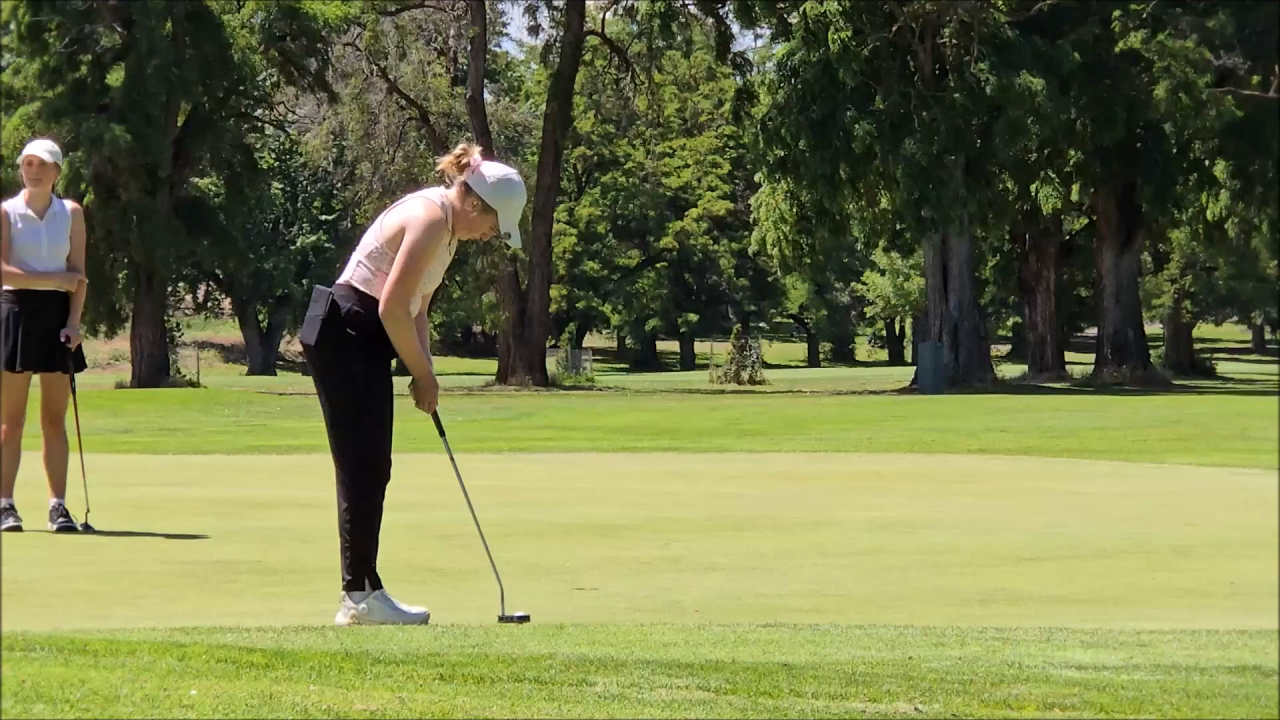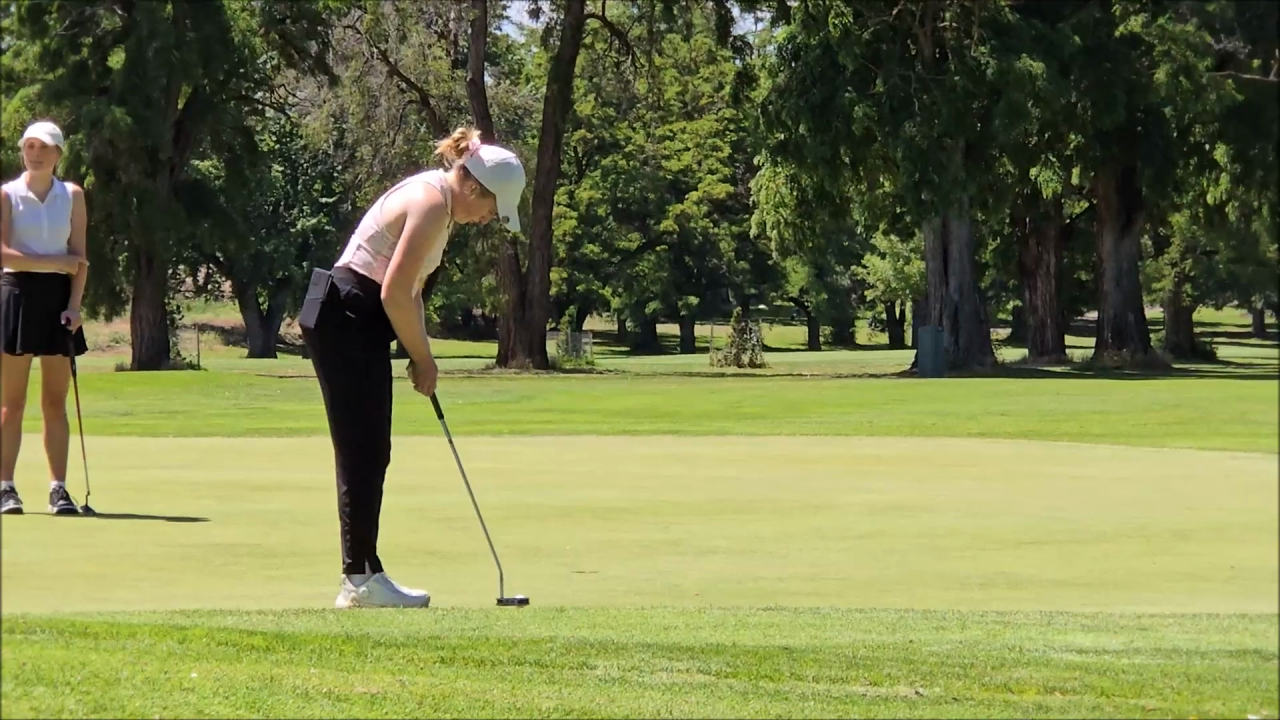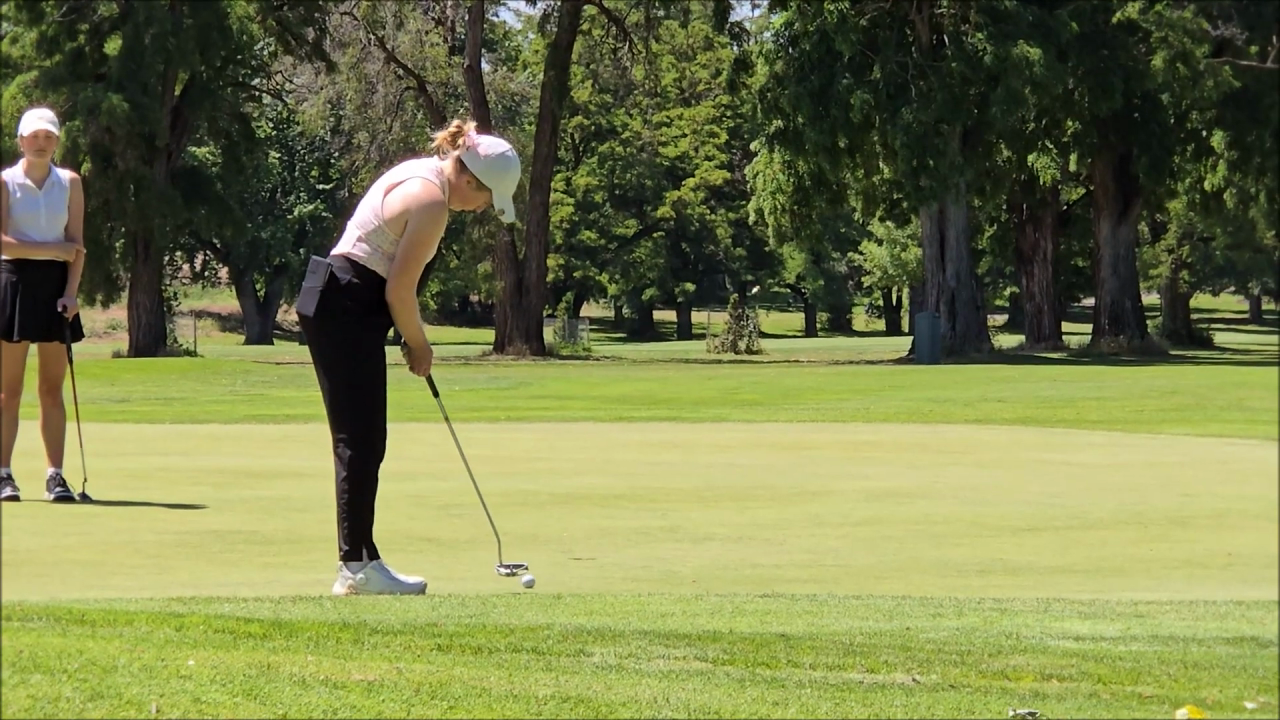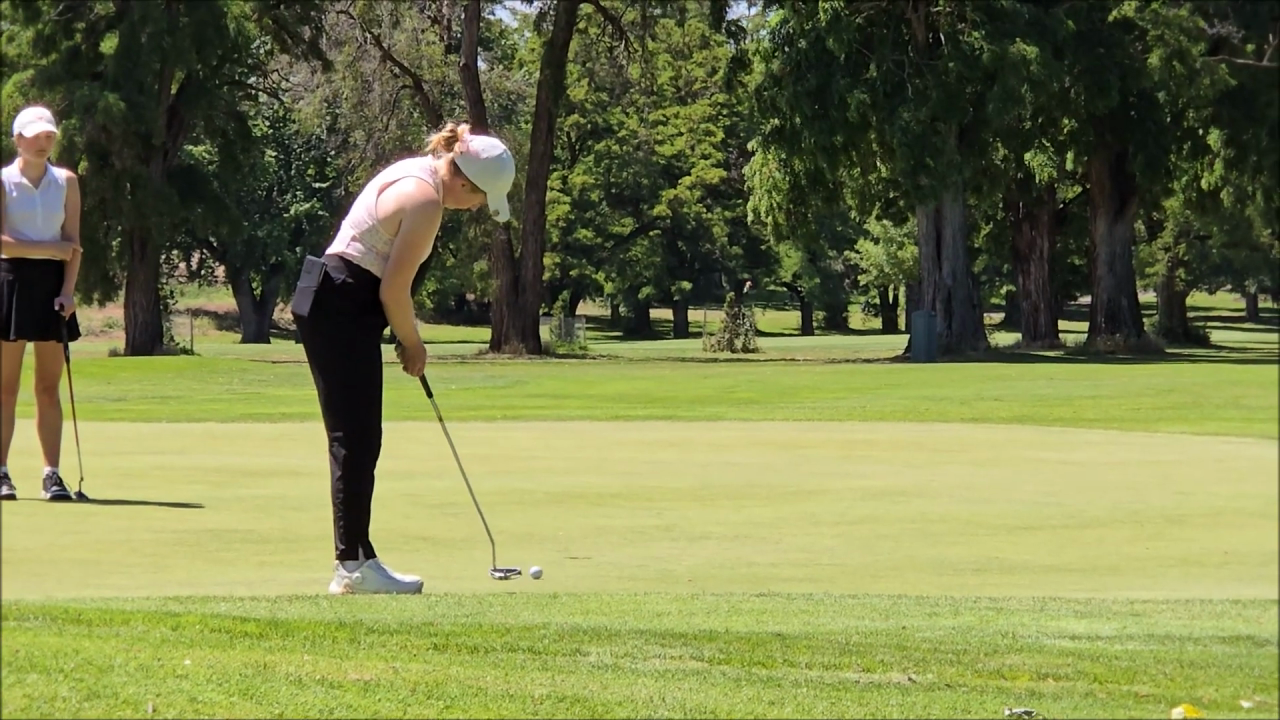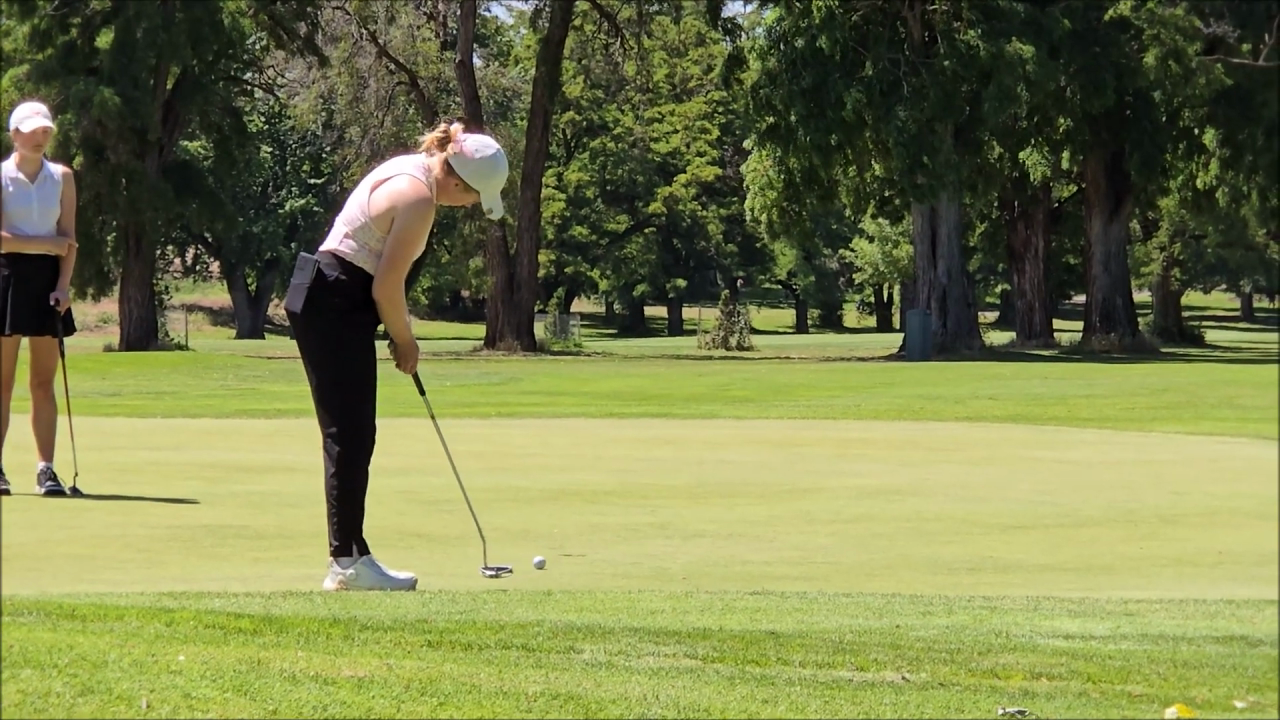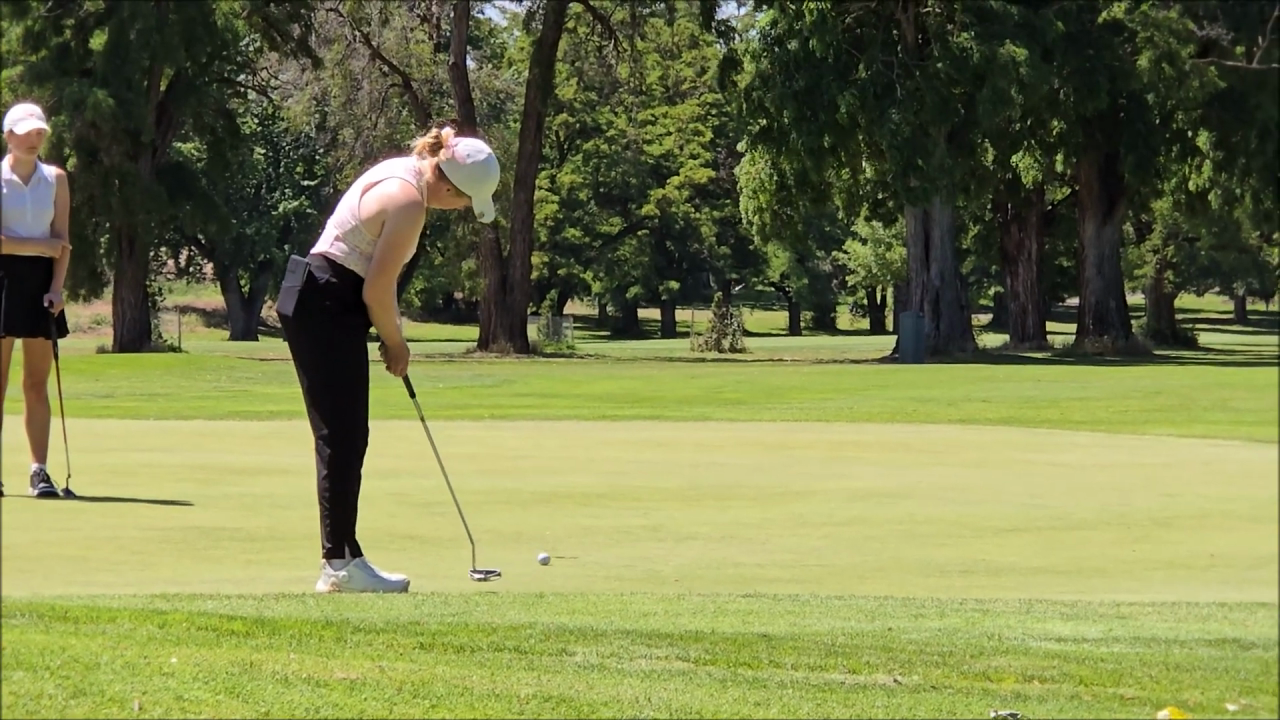
dt=0.4s
person 1, frame 1
left shoulder: (446, 226)
right shoulder: (430, 218)
left elbow: (415, 306)
right elbow: (392, 309)
left wrist: (424, 368)
right wrist: (422, 374)
left hip: (362, 341)
right hip: (346, 337)
left knee: (369, 471)
right knee: (363, 471)
left ankle: (360, 593)
right ankle: (361, 597)
person 1, frame 2
left shoulder: (439, 201)
right shoulder: (430, 203)
left elbow: (409, 287)
right elbow: (395, 294)
left wrist: (420, 351)
right wrist: (422, 357)
left hip: (359, 322)
right hip: (345, 320)
left knee: (368, 454)
right knee: (363, 453)
left ankle: (360, 576)
right ankle: (361, 578)
person 1, frame 3
left shoulder: (424, 173)
right shoulder: (431, 199)
right elbow: (399, 291)
left wrist: (412, 337)
right wrist: (419, 344)
left hip: (341, 305)
right hip: (344, 309)
left knee: (361, 440)
right knee: (361, 441)
left ankle: (357, 562)
right ankle: (358, 566)
person 1, frame 4
left shoulder: (418, 171)
right shoulder: (425, 199)
right elbow: (393, 290)
left wrist: (405, 335)
right wrist: (412, 343)
left hip: (334, 303)
right hip: (341, 309)
left knee: (356, 440)
right knee: (357, 440)
left ankle: (353, 561)
right ankle: (354, 565)
person 1, frame 5
left shoulder: (412, 168)
right shoulder: (418, 198)
right elbow: (386, 287)
left wrist: (398, 333)
right wrist: (405, 341)
left hip: (326, 300)
right hip: (334, 306)
left knee: (350, 436)
right knee: (351, 437)
left ankle: (348, 557)
right ankle: (348, 562)
person 1, frame 6
left shoulder: (403, 171)
right shoulder: (408, 201)
right elbow: (376, 291)
left wrist: (389, 334)
right wrist: (395, 343)
left hip: (318, 303)
right hip: (326, 309)
left knee: (343, 437)
right knee: (343, 438)
left ankle: (341, 560)
right ankle: (340, 564)
person 2, frame 1
left shoulder: (72, 212)
left elbow: (78, 274)
left wrist: (74, 321)
right wrist: (55, 278)
left hip: (57, 314)
left knee: (55, 419)
left ankle: (58, 507)
person 2, frame 2
left shoulder: (73, 195)
left elbow: (79, 257)
left wrist: (75, 304)
right wrist: (56, 262)
left hip: (58, 296)
left knee: (56, 402)
left ankle: (58, 489)
person 2, frame 3
left shoulder: (70, 182)
left elbow: (76, 244)
left wrist: (71, 291)
right wrist: (52, 249)
left hip: (55, 283)
left knee: (52, 389)
left ankle: (55, 476)
person 2, frame 4
left shoulder: (66, 181)
left elbow: (72, 242)
left wrist: (68, 290)
right wrist: (49, 248)
left hip: (51, 282)
left knee: (49, 388)
left ankle: (52, 475)
person 2, frame 5
left shoulder: (62, 176)
left elbow: (68, 238)
left wrist: (63, 285)
right wrist: (44, 243)
left hip: (47, 278)
left knee: (44, 383)
left ankle: (46, 469)
person 2, frame 6
left shoulder: (55, 178)
left elbow: (62, 239)
left wrist: (57, 286)
right wrist: (38, 246)
left hip: (40, 279)
left knee: (37, 385)
left ankle: (39, 471)
